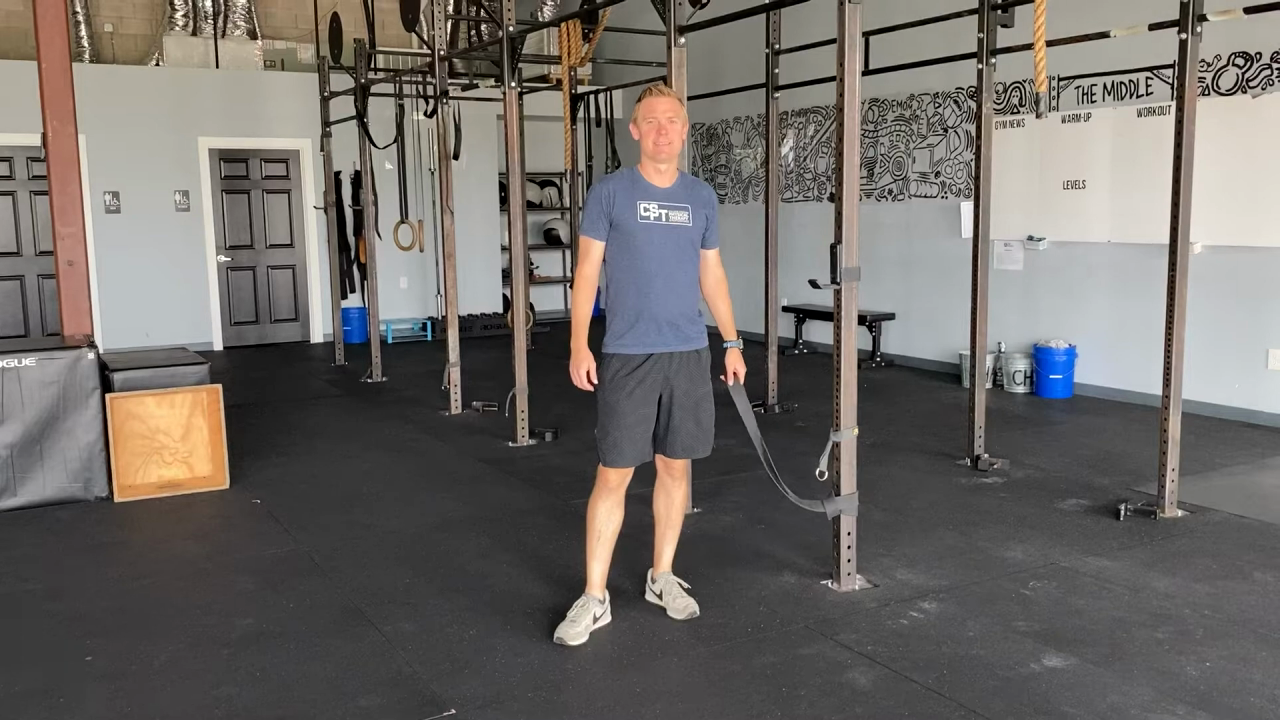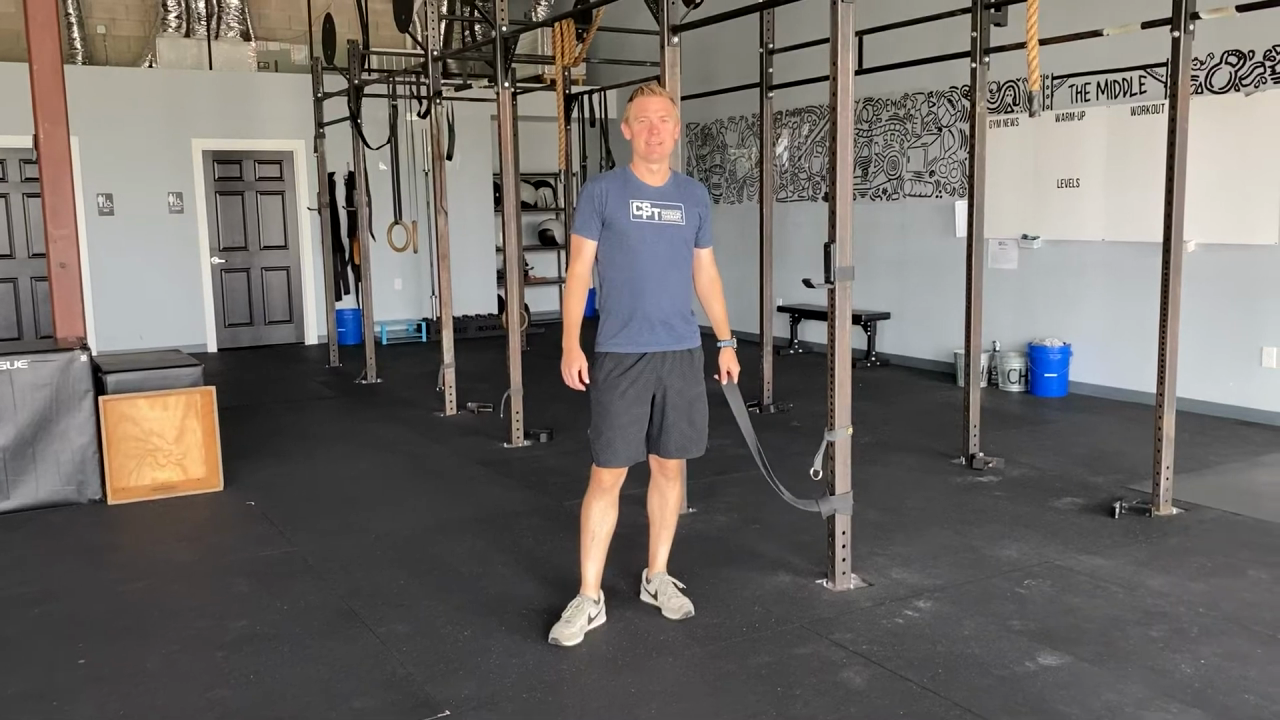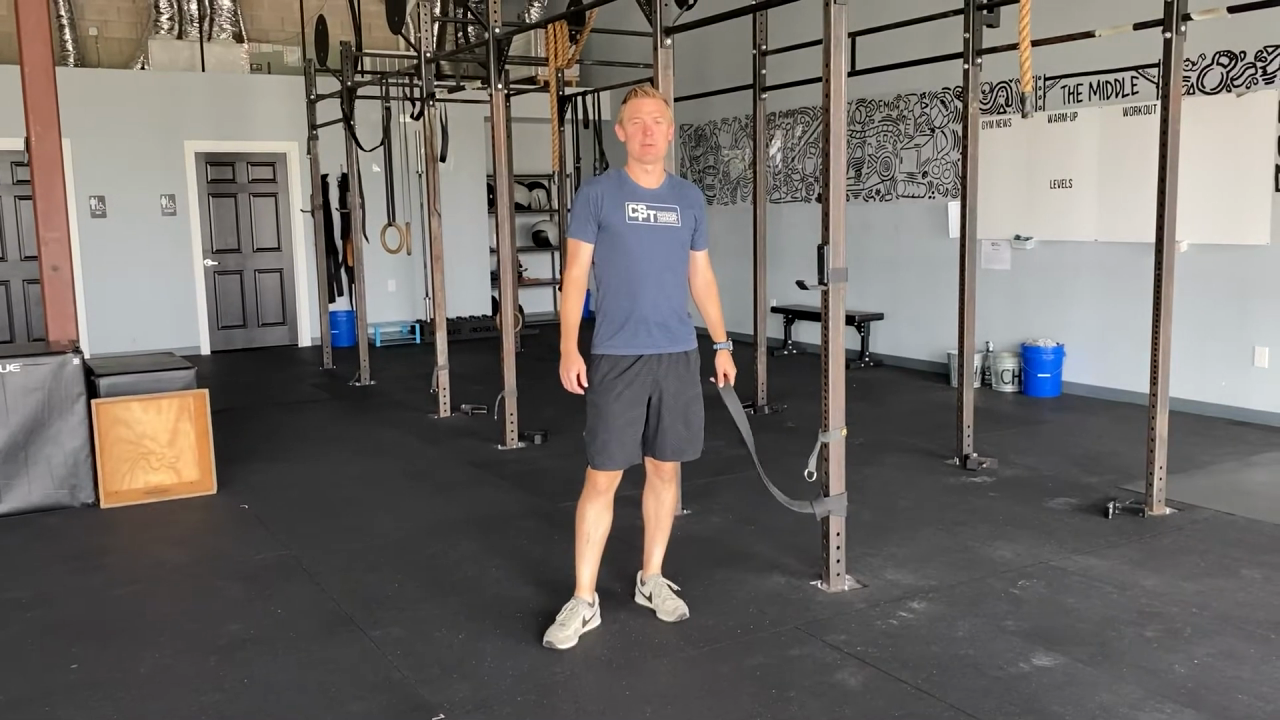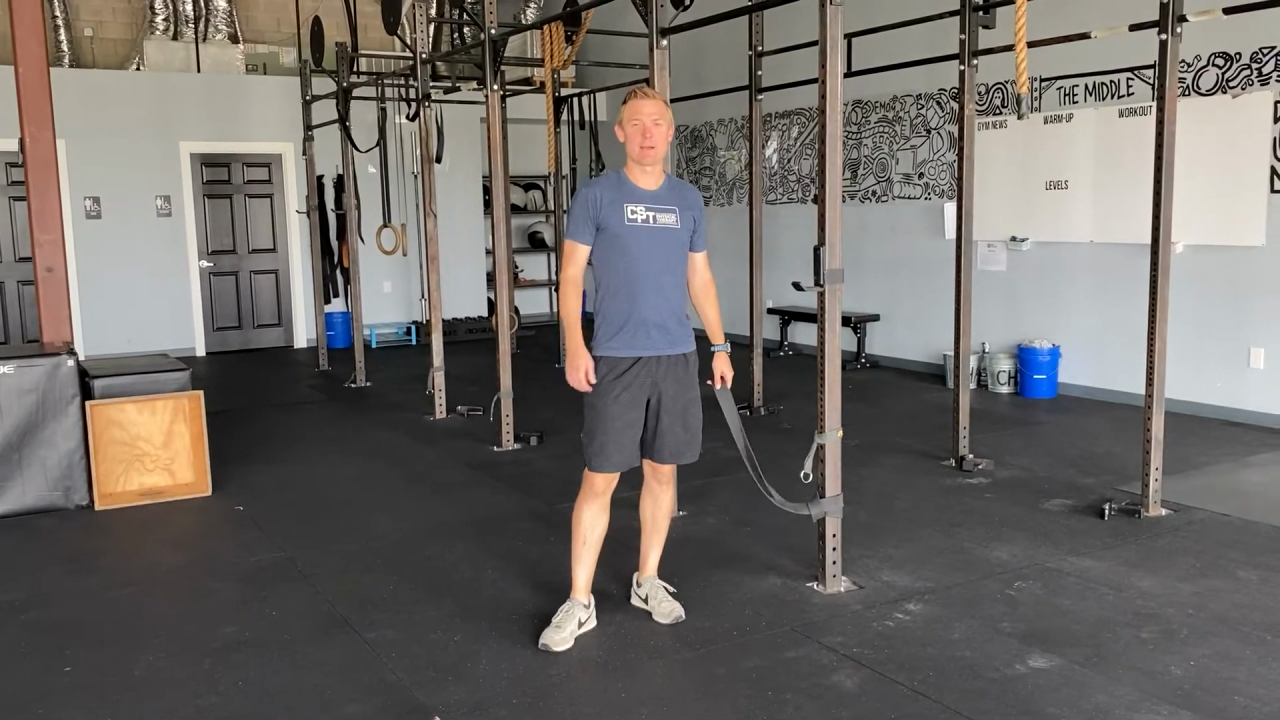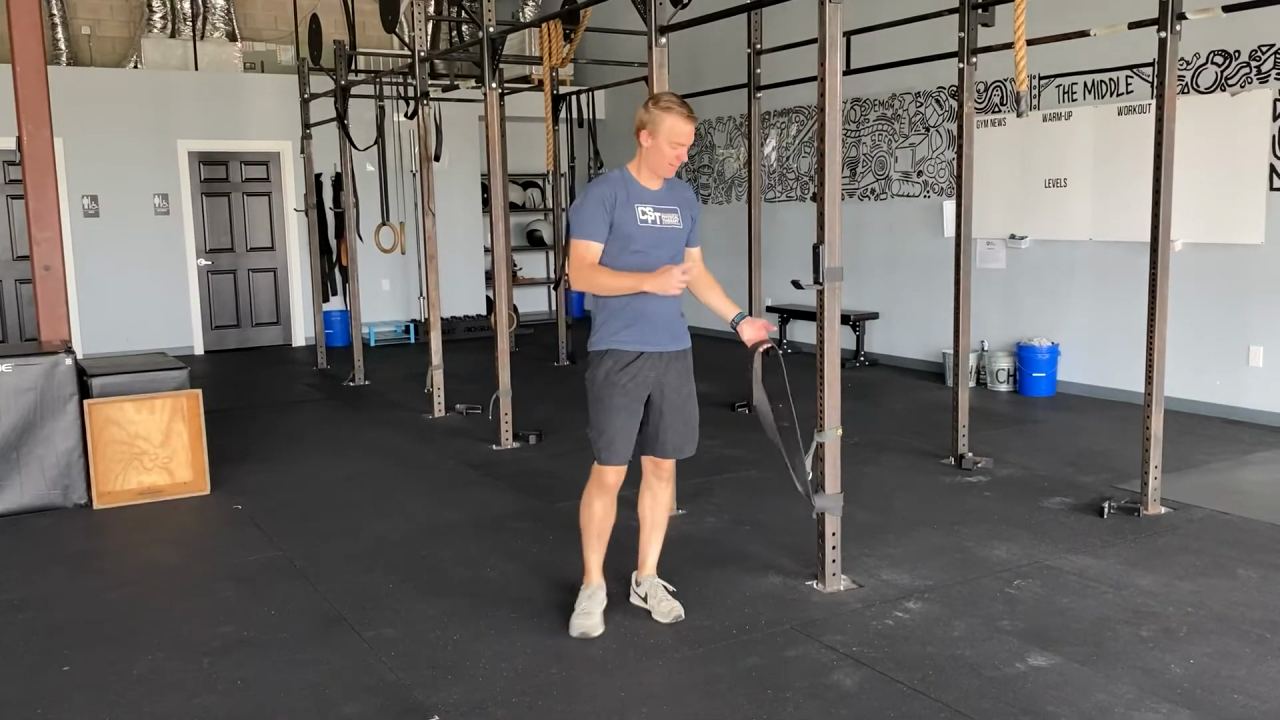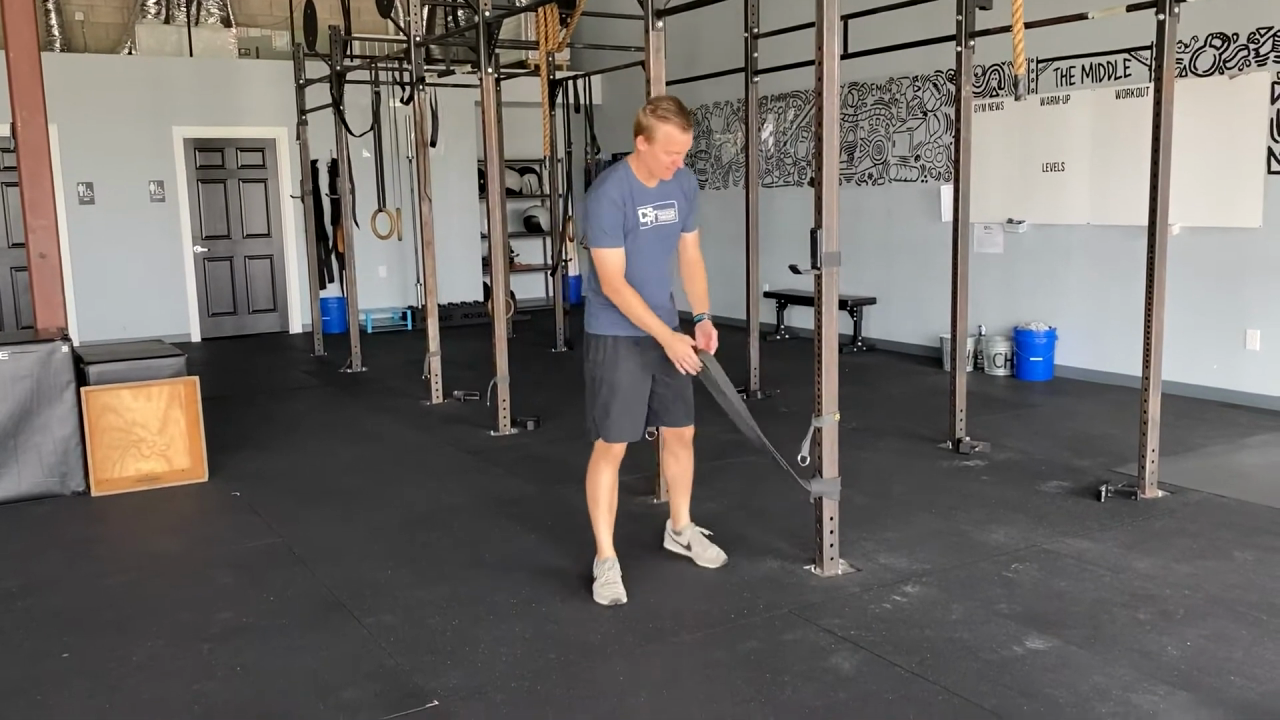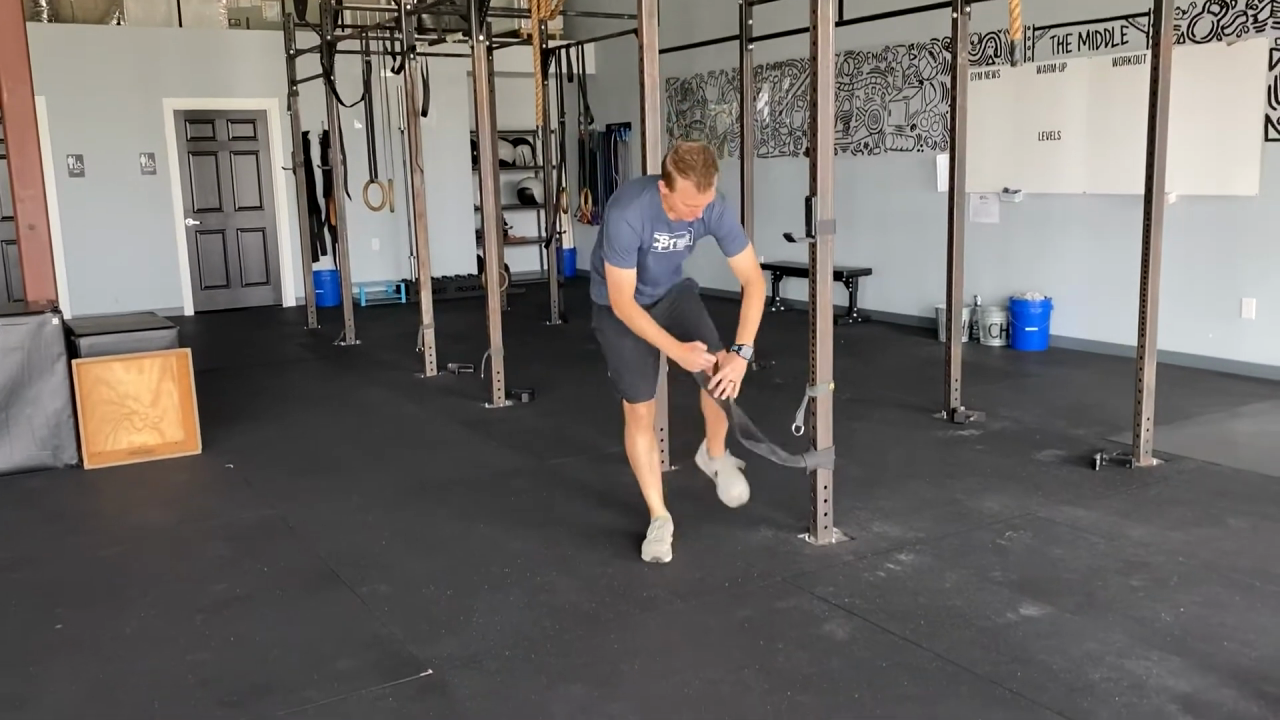
dt=0.7s
person 1, frame 1
left shoulder: (702, 197)
right shoulder: (609, 192)
right elbow: (588, 273)
left wrist: (733, 343)
right wrist: (579, 346)
left hip: (690, 353)
right hip: (627, 355)
left knee: (675, 467)
right knee: (614, 474)
left ankle: (662, 577)
right ankle: (594, 597)
person 1, frame 2
left shoulder: (694, 196)
right shoulder: (601, 191)
right elbow: (579, 271)
left wrist: (726, 342)
right wrist: (570, 345)
left hip: (682, 353)
right hip: (620, 355)
left knee: (669, 466)
right knee: (607, 474)
left ankle: (657, 577)
right ankle: (589, 598)
person 1, frame 3
left shoulder: (689, 197)
right shoulder: (596, 194)
right elbow: (575, 274)
left wrist: (722, 344)
right wrist: (569, 349)
left hip: (678, 355)
right hip: (616, 357)
left knee: (664, 468)
right knee: (602, 476)
left ankle: (652, 578)
right ankle: (583, 600)
person 1, frame 4
left shoulder: (688, 198)
right shoulder: (596, 195)
left elbow: (699, 277)
right elbow: (571, 274)
left wrist: (720, 346)
right wrist: (574, 346)
left hip: (678, 356)
right hip: (615, 359)
left knee: (662, 471)
right knee: (600, 479)
left ankle: (648, 580)
right ankle: (579, 601)
person 1, frame 5
left shoulder: (684, 198)
right shoulder: (602, 194)
right elbow: (581, 274)
left wrist: (740, 318)
right wrist: (650, 281)
left hip: (674, 352)
right hip: (618, 354)
left knee: (662, 467)
right knee: (608, 470)
left ankle: (646, 578)
right ankle: (591, 585)
person 1, frame 6
left shoulder: (684, 184)
right shoulder: (608, 194)
right elbow: (614, 284)
left wrist: (702, 318)
right wrist: (668, 337)
left hip: (666, 333)
right hip: (617, 338)
left knee: (680, 434)
right knee: (611, 447)
left ankle: (680, 528)
right ankle: (606, 560)
person 1, frame 7
left shoulder: (715, 207)
right shoulder: (627, 213)
left elbow: (753, 280)
right elbow: (623, 302)
left wrist: (742, 351)
right wrist: (675, 349)
left hip: (673, 291)
right hip: (619, 303)
left knee: (721, 374)
right knee: (639, 408)
left ankle: (715, 454)
right ankle: (659, 518)
